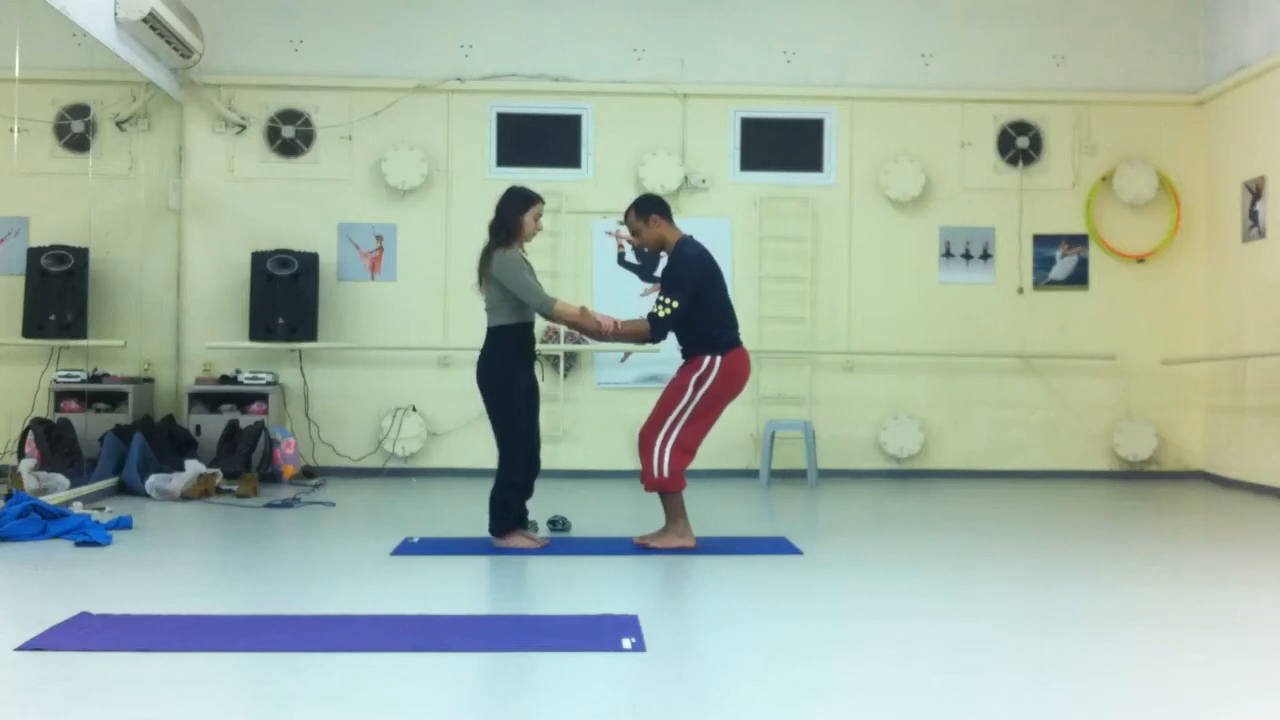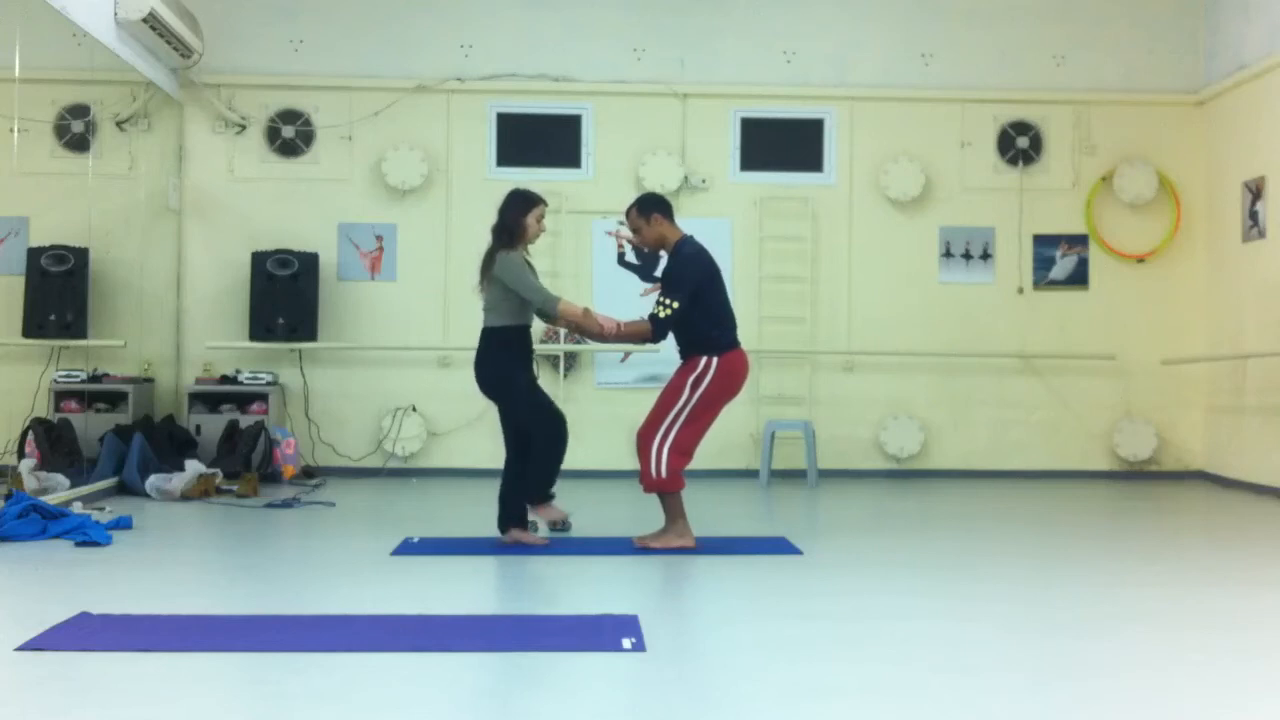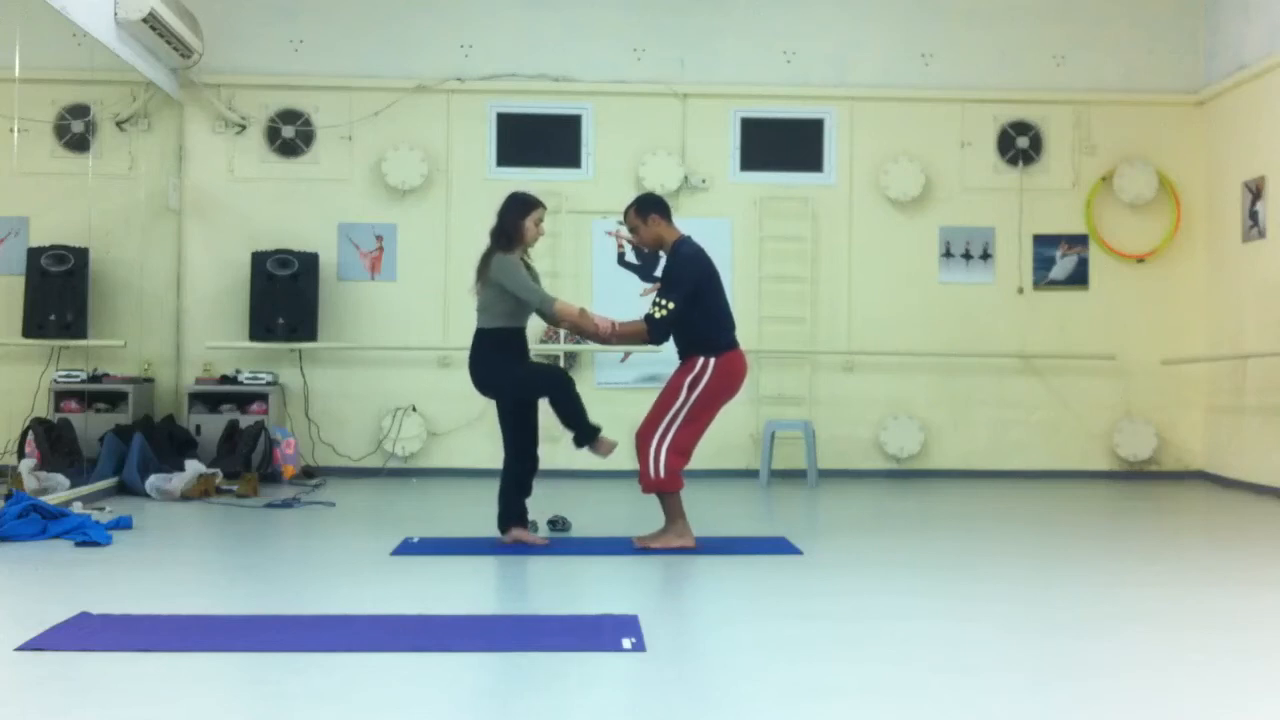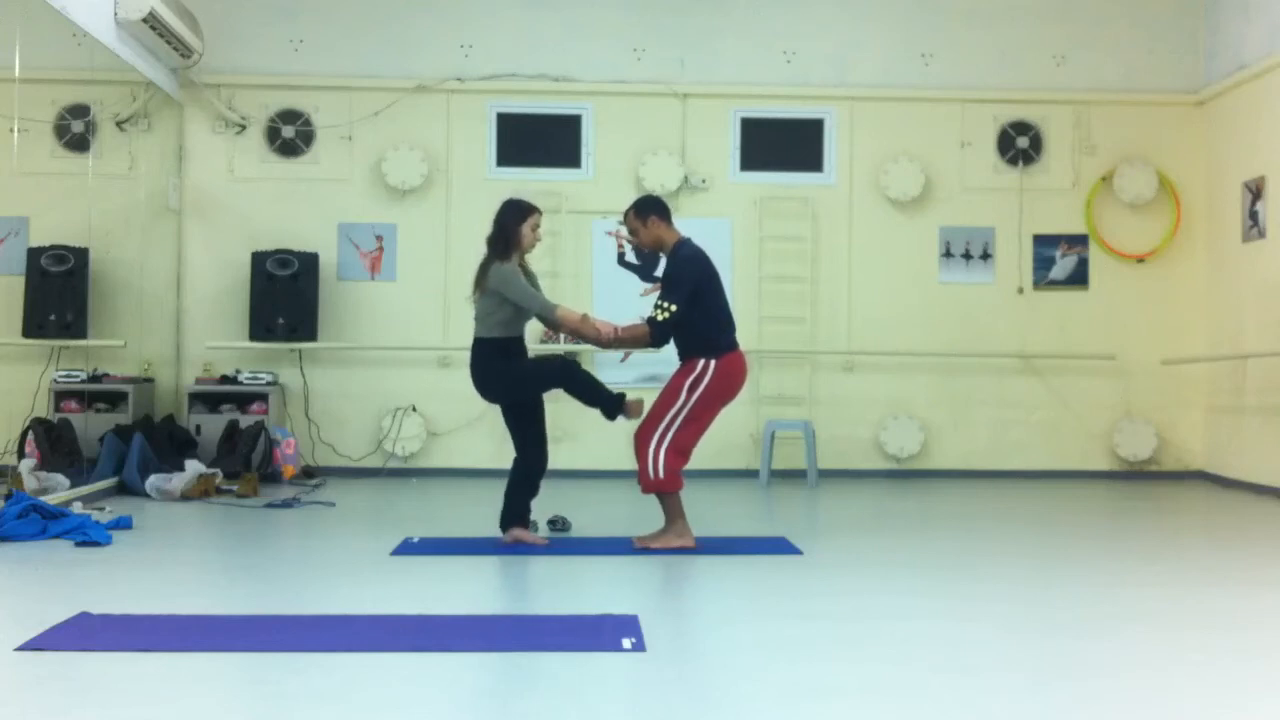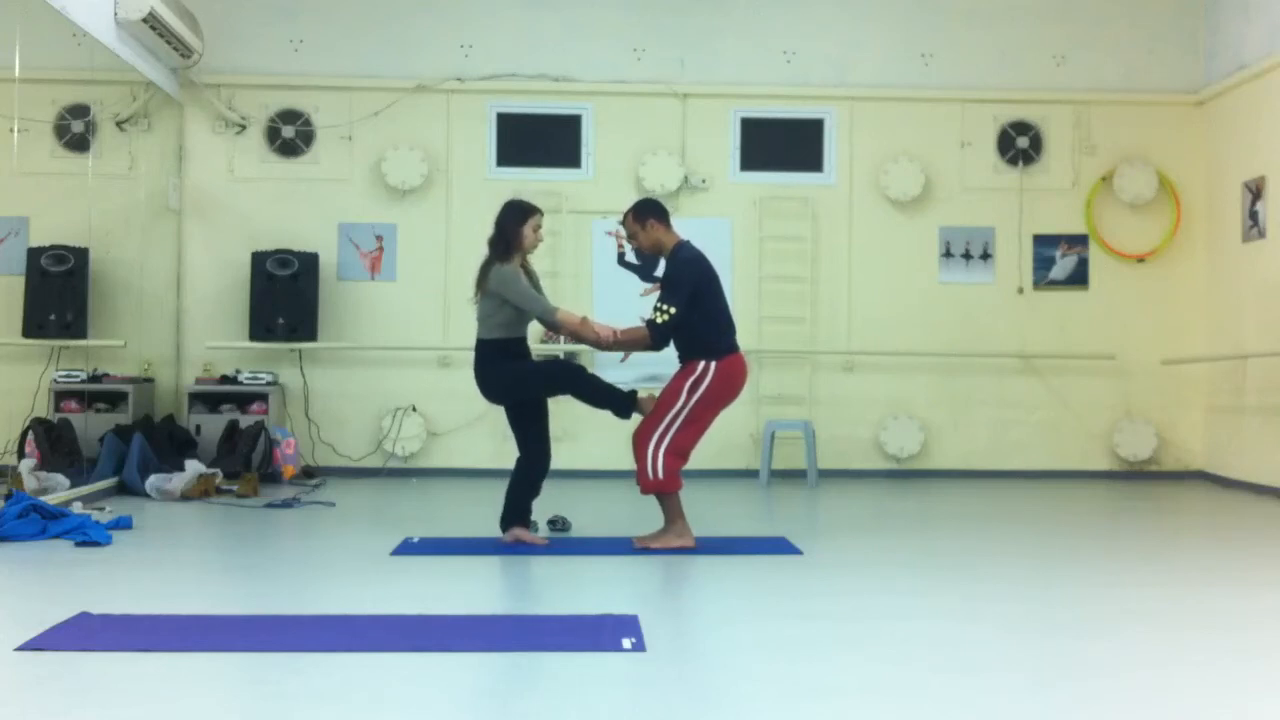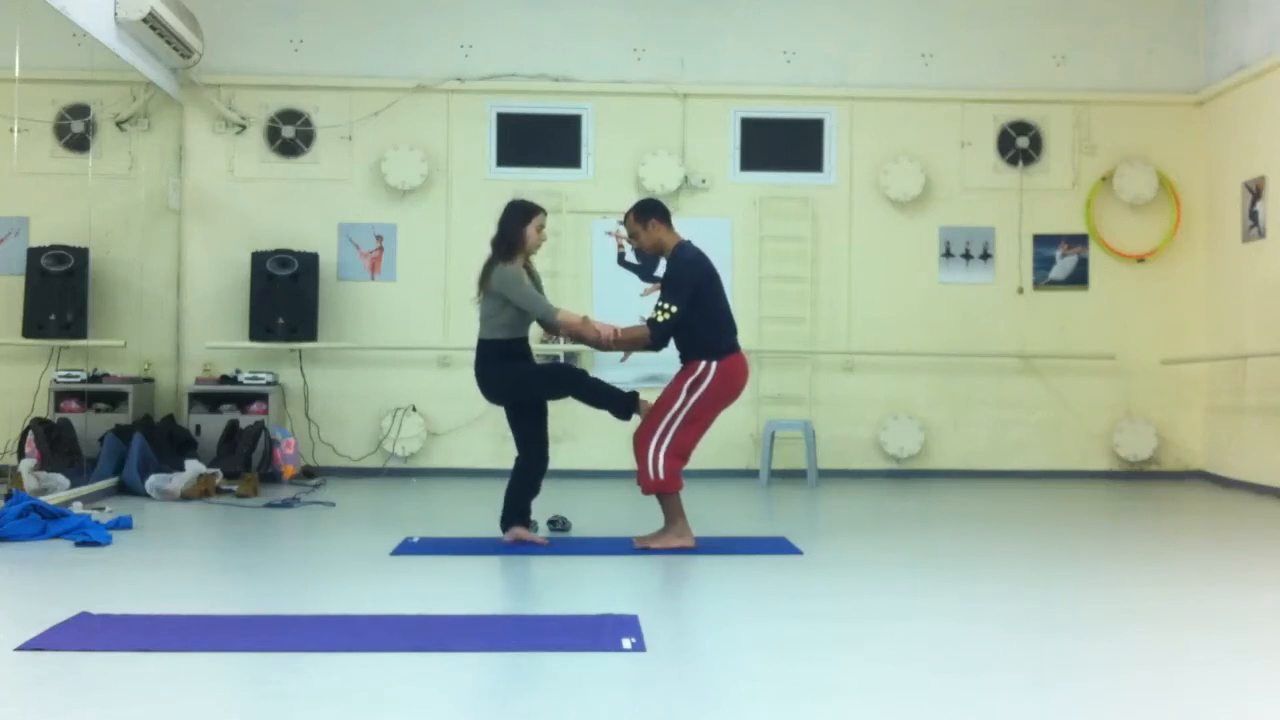
dt=0.4s
person 1, frame 1
left shoulder: (687, 259)
right shoulder: (684, 257)
left elbow: (657, 325)
right elbow: (659, 327)
left wrist: (608, 329)
right wrist: (612, 330)
left hip: (717, 364)
right hip: (711, 362)
left knee: (660, 441)
right knee: (659, 440)
left ankle: (680, 531)
right ankle: (675, 527)
person 1, frame 2
left shoulder: (687, 259)
right shoulder: (684, 256)
left elbow: (658, 326)
right elbow: (661, 326)
left wrist: (609, 330)
right wrist: (611, 331)
left hip: (714, 365)
right hip: (708, 364)
left knee: (658, 442)
right knee: (657, 441)
left ankle: (679, 531)
right ankle: (675, 527)
person 1, frame 3
left shoulder: (685, 259)
right shoulder: (683, 256)
left elbow: (656, 327)
right elbow: (660, 329)
left wrist: (609, 330)
right wrist: (612, 335)
left hip: (713, 365)
right hip: (709, 363)
left knee: (657, 442)
right knee: (656, 441)
left ankle: (679, 531)
right ankle: (675, 528)
person 1, frame 4
left shoulder: (685, 261)
right shoulder: (684, 258)
left elbow: (658, 330)
right elbow: (661, 331)
left wrist: (611, 334)
right wrist: (615, 338)
left hip: (713, 367)
right hip: (710, 365)
left knee: (655, 442)
right knee: (654, 441)
left ankle: (678, 530)
right ankle: (675, 528)
person 1, frame 5
left shoulder: (684, 263)
right shoulder: (683, 260)
left elbow: (658, 332)
right elbow: (661, 333)
left wrist: (609, 337)
right wrist: (613, 340)
left hip: (713, 369)
right hip: (709, 367)
left knee: (653, 443)
right knee: (654, 442)
left ankle: (678, 530)
right ankle: (675, 528)
person 1, frame 6
left shoulder: (685, 263)
right shoulder: (685, 261)
left elbow: (659, 332)
right elbow: (663, 334)
left wrist: (610, 336)
right wrist: (615, 341)
left hip: (715, 369)
right hip: (711, 367)
left knee: (654, 442)
right knee: (654, 441)
left ankle: (678, 531)
right ankle: (674, 528)
person 2, frame 1
left shoulder: (516, 259)
right shoulder: (502, 258)
left elbow: (540, 306)
right elbow: (540, 301)
left wrist: (585, 322)
right wrist: (589, 316)
left hip: (518, 361)
right hip: (502, 361)
left knee: (527, 447)
right knee: (515, 447)
left ankle: (514, 524)
right ankle: (504, 529)
person 2, frame 2
left shoulder: (519, 261)
right shoulder: (505, 260)
left elbow: (543, 311)
right elbow: (545, 300)
left wrist: (585, 325)
right wrist: (591, 317)
left hip: (515, 359)
right hip: (498, 360)
left knee: (522, 444)
right knee: (551, 425)
left ankle: (513, 524)
right ankle: (539, 499)
person 2, frame 3
left shoulder: (521, 263)
right shoulder: (501, 261)
left elbow: (546, 312)
right elbow: (542, 301)
left wrist: (586, 326)
right wrist: (587, 317)
left hip: (512, 356)
right hip: (491, 359)
left knee: (523, 448)
right knee: (557, 379)
left ankle: (512, 524)
right ankle: (589, 437)
person 2, frame 4
left shoulder: (522, 271)
right shoulder: (499, 270)
left elbow: (547, 317)
right elbow: (544, 308)
left wrist: (586, 331)
right wrist: (589, 322)
left hip: (513, 364)
right hip: (492, 367)
left knee: (533, 452)
right knee: (563, 369)
left ankle: (514, 524)
right ankle: (618, 406)
person 2, frame 5
left shoulder: (525, 272)
right shoulder: (500, 272)
left elbow: (548, 319)
right elbow: (544, 310)
left wrist: (586, 332)
right wrist: (589, 325)
left hip: (517, 364)
right hip: (495, 368)
left knee: (537, 452)
right knee: (567, 375)
left ankle: (514, 524)
right ankle: (633, 404)
person 2, frame 6
left shoulder: (528, 272)
right shoulder: (502, 272)
left elbow: (548, 322)
right elbow: (545, 311)
left wrist: (584, 333)
right wrist: (590, 325)
left hip: (519, 364)
right hip: (497, 368)
left knee: (535, 452)
right knee: (568, 378)
left ankle: (514, 524)
right ankle: (636, 406)
